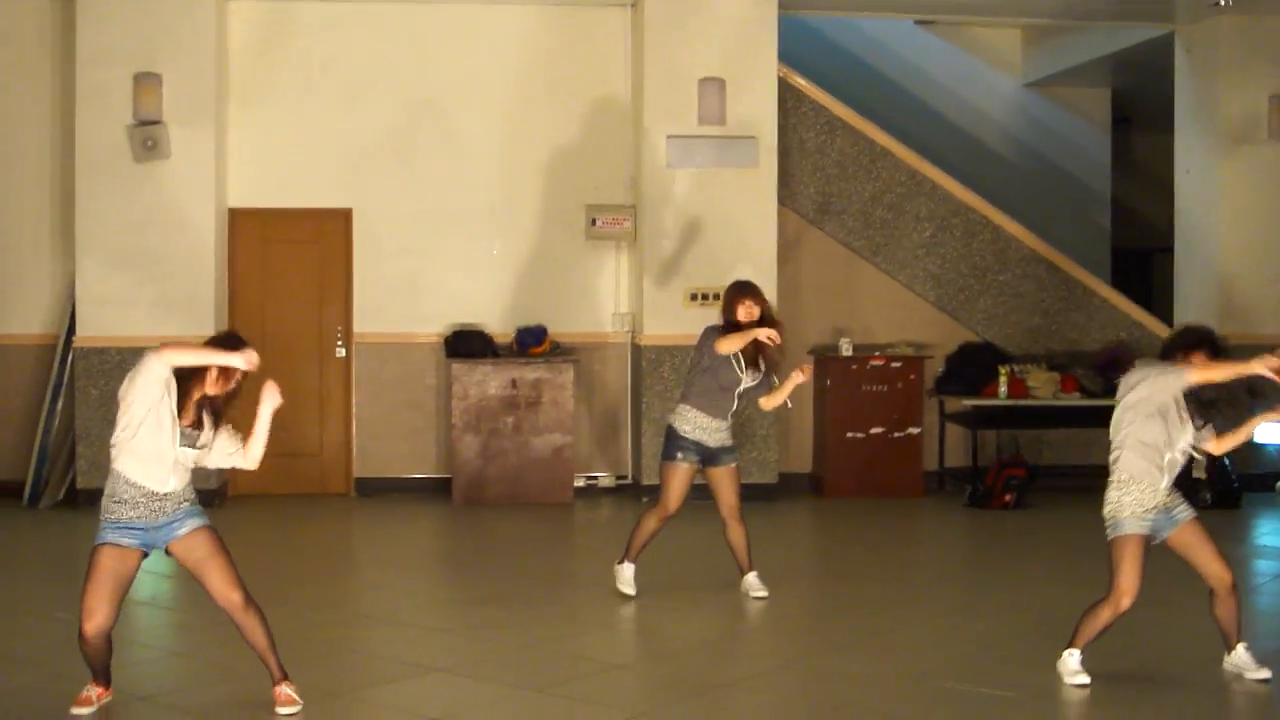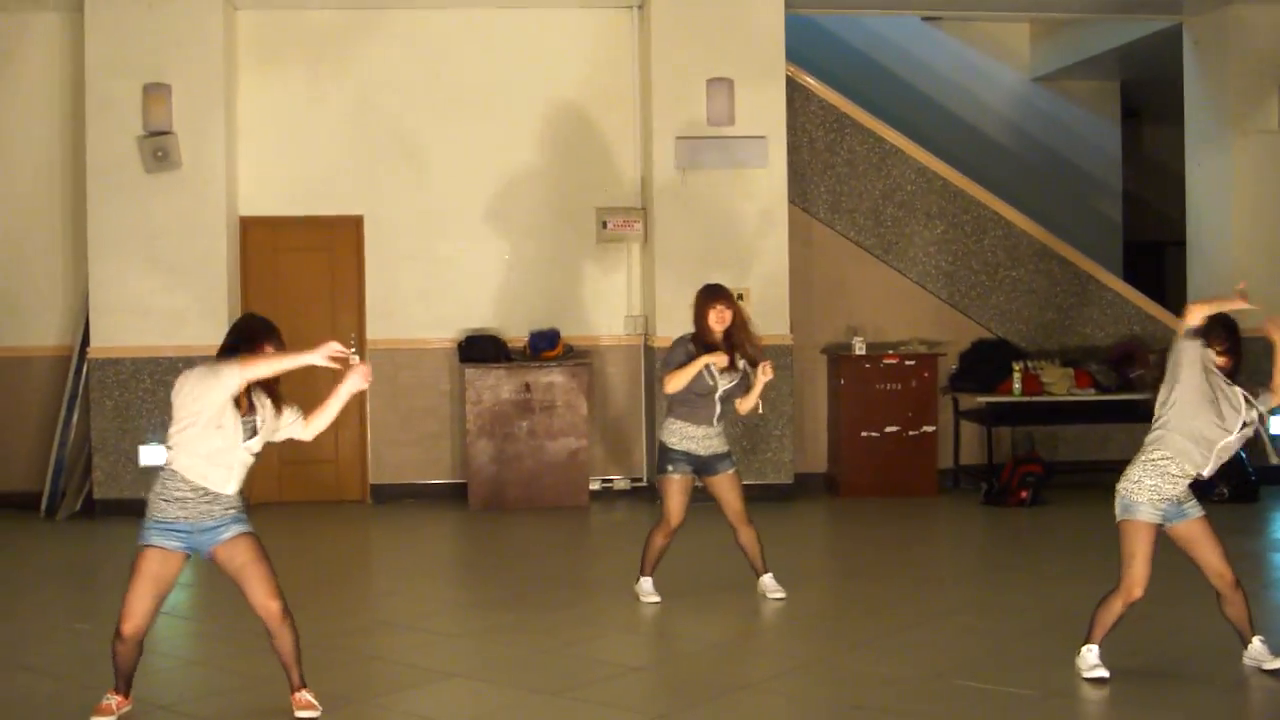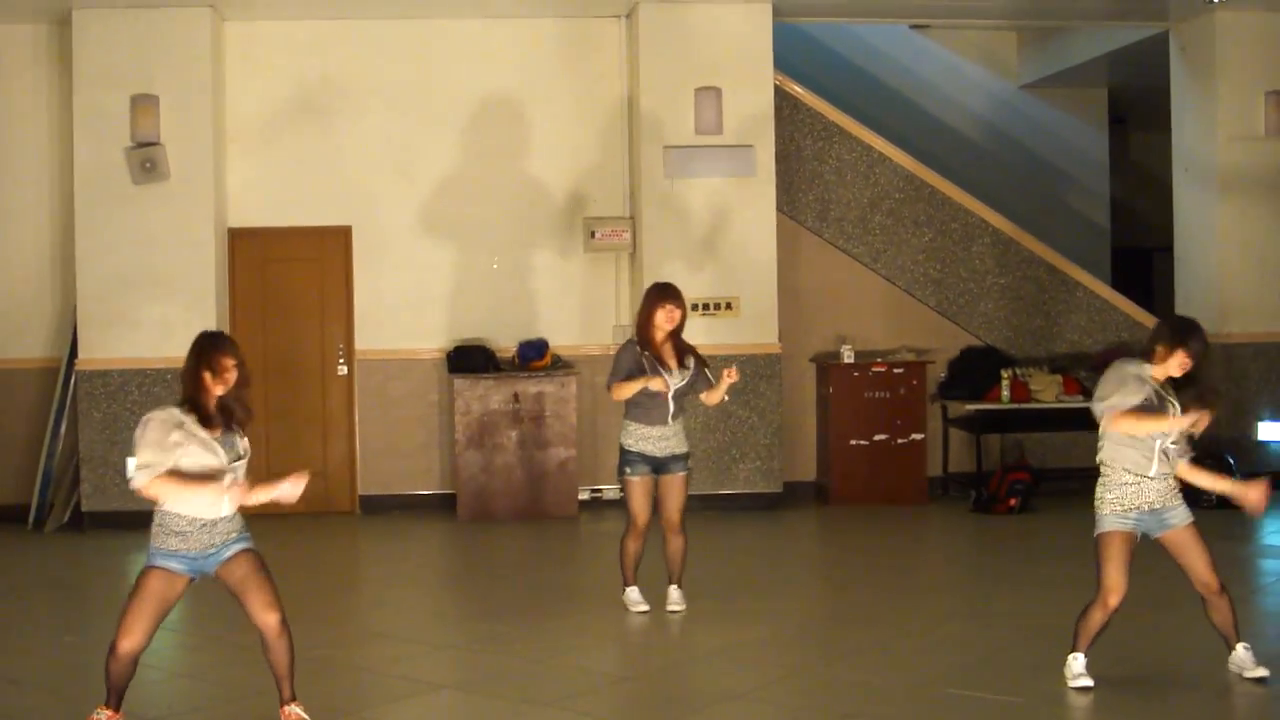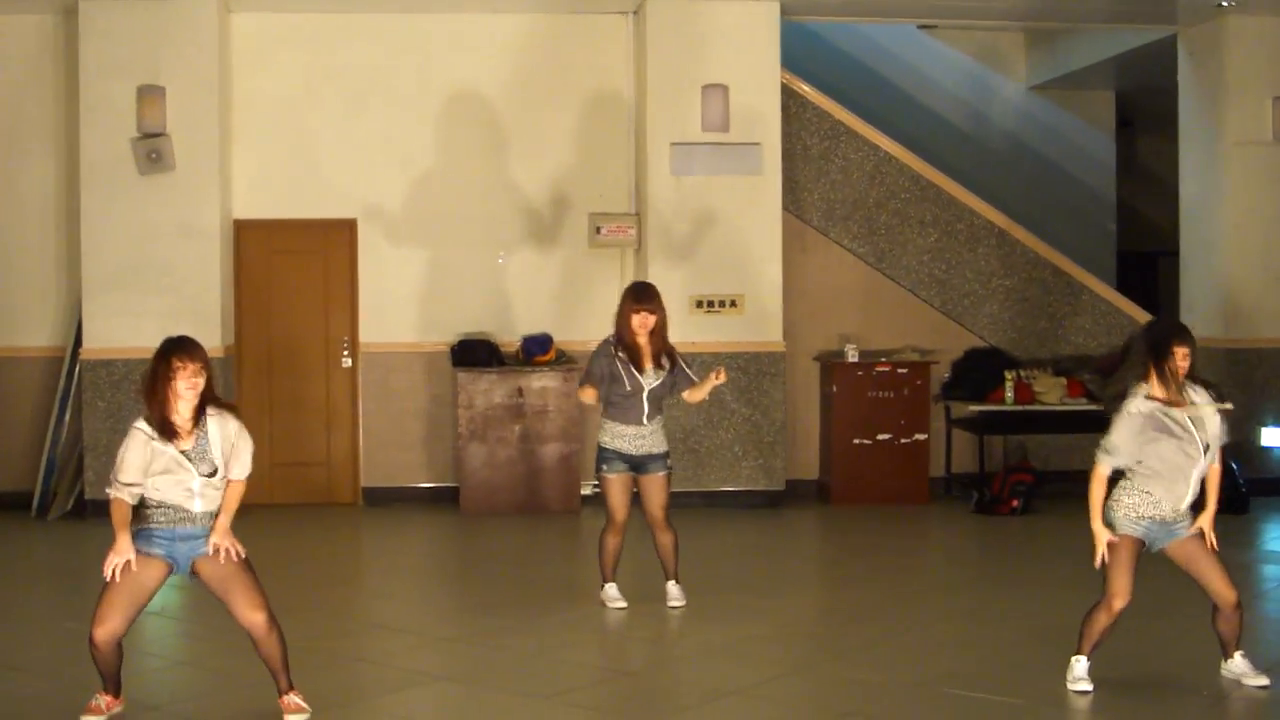
dt=0.3s
person 1, frame 1
left shoulder: (211, 421)
right shoulder: (155, 387)
left elbow: (248, 460)
right elbow: (159, 355)
left wrist: (266, 410)
right wrist: (229, 357)
left hip: (180, 511)
right hip: (124, 514)
left knee: (236, 599)
right knee: (92, 627)
left ankle: (281, 683)
right ankle: (101, 685)
person 1, frame 2
left shoulder: (262, 402)
right shoulder: (198, 386)
left elbow: (307, 428)
right elbow: (242, 369)
left wrist: (347, 387)
right wrist: (311, 354)
left hip: (224, 515)
right hip: (172, 513)
left knee: (274, 608)
right knee: (130, 626)
person 1, frame 3
left shoulder: (232, 425)
right shoulder: (163, 423)
right elbow: (146, 481)
left wrist: (275, 490)
right wrist: (212, 487)
left hip: (229, 539)
right hip: (174, 546)
left knee: (272, 619)
right knee: (126, 645)
person 1, frame 4
left shoulder: (224, 424)
right shoulder: (143, 435)
left elbow: (238, 474)
right elbow: (121, 492)
left wrist: (223, 524)
right wrist: (121, 537)
left hip: (206, 536)
right hip: (155, 534)
left knee: (259, 619)
right knee: (103, 633)
person 2, frame 1
left shoulder: (1177, 403)
right shoulder: (1146, 382)
left elbow: (1215, 444)
right elbow: (1199, 374)
left hip: (1169, 502)
right hip: (1130, 503)
left knee: (1223, 579)
right knee: (1122, 598)
left ankle: (1236, 654)
right ankle: (1070, 657)
person 2, frame 2
left shoulder: (1232, 397)
right shoulder: (1190, 365)
right elbow: (1192, 316)
right wrist: (1228, 303)
left hip: (1179, 494)
right hip: (1145, 487)
left knee: (1225, 577)
right knee: (1132, 588)
right ankle: (1089, 651)
person 2, frame 3
left shoulder: (1169, 397)
right shoulder: (1123, 374)
left elbow: (1182, 468)
right elbow: (1117, 421)
left wrist: (1238, 489)
right wrist: (1178, 422)
left hip: (1167, 500)
right hip: (1119, 500)
left knee: (1211, 584)
right knee: (1111, 596)
left ankle: (1238, 653)
right ankle: (1076, 660)
person 2, frame 4
left shoulder: (1198, 398)
right shoulder: (1135, 414)
left elbow: (1211, 455)
right elbow: (1101, 470)
left wrist: (1209, 510)
right wrist: (1097, 524)
left hip: (1176, 516)
right hip: (1133, 510)
left knee: (1229, 597)
right knee: (1116, 600)
left ankle: (1232, 660)
right ankle: (1079, 664)
person 3, frame 1
left shoulder: (758, 356)
right shoulder: (716, 335)
left elbow: (766, 402)
right elbow: (723, 347)
left wrist: (792, 382)
right wrist: (754, 332)
left hip: (721, 439)
right hip: (687, 433)
left knee: (732, 512)
right knee: (667, 507)
left ankle: (749, 576)
right ankle: (626, 564)
person 3, frame 2
left shoulder: (738, 356)
right shoulder: (686, 346)
left elbow: (743, 407)
right elbow: (669, 385)
left wrist: (760, 382)
right wrist: (704, 360)
left hip: (715, 446)
right hip: (678, 445)
left knee: (740, 516)
right knee: (671, 521)
left ankle: (765, 578)
right ankle: (644, 580)
person 3, frame 3
left shoulder: (687, 354)
right shoulder: (633, 349)
left elbow: (710, 397)
right elbow: (616, 392)
left wrist: (725, 382)
right wrist: (643, 382)
left hip: (674, 446)
right hip: (637, 447)
left knee: (673, 523)
right knee: (639, 524)
left ankle: (675, 588)
right ankle: (630, 588)
person 3, frame 4
left shoulder: (666, 354)
right shoulder: (609, 350)
left elbow: (691, 394)
right elbow: (587, 391)
left wrist: (710, 383)
right wrist: (587, 393)
left hip: (653, 445)
right hip: (615, 445)
left knee: (659, 519)
right knee: (617, 521)
left ankle: (673, 583)
right ankle: (608, 585)
